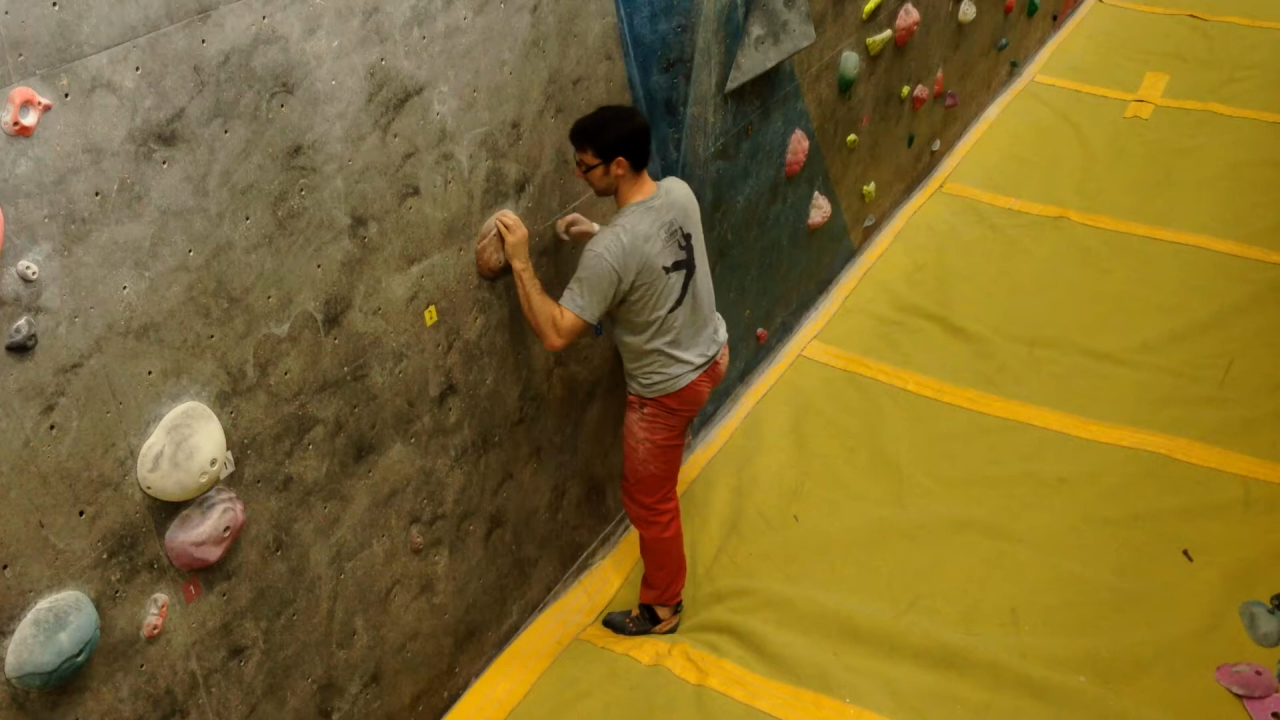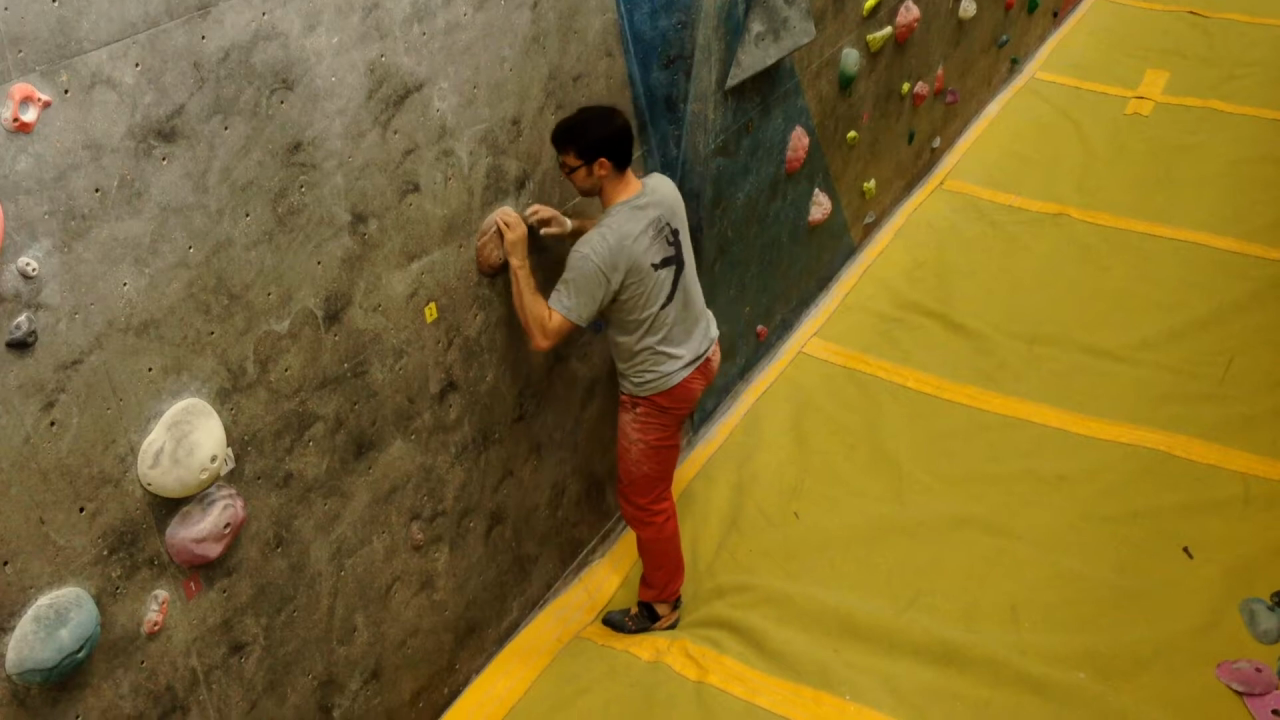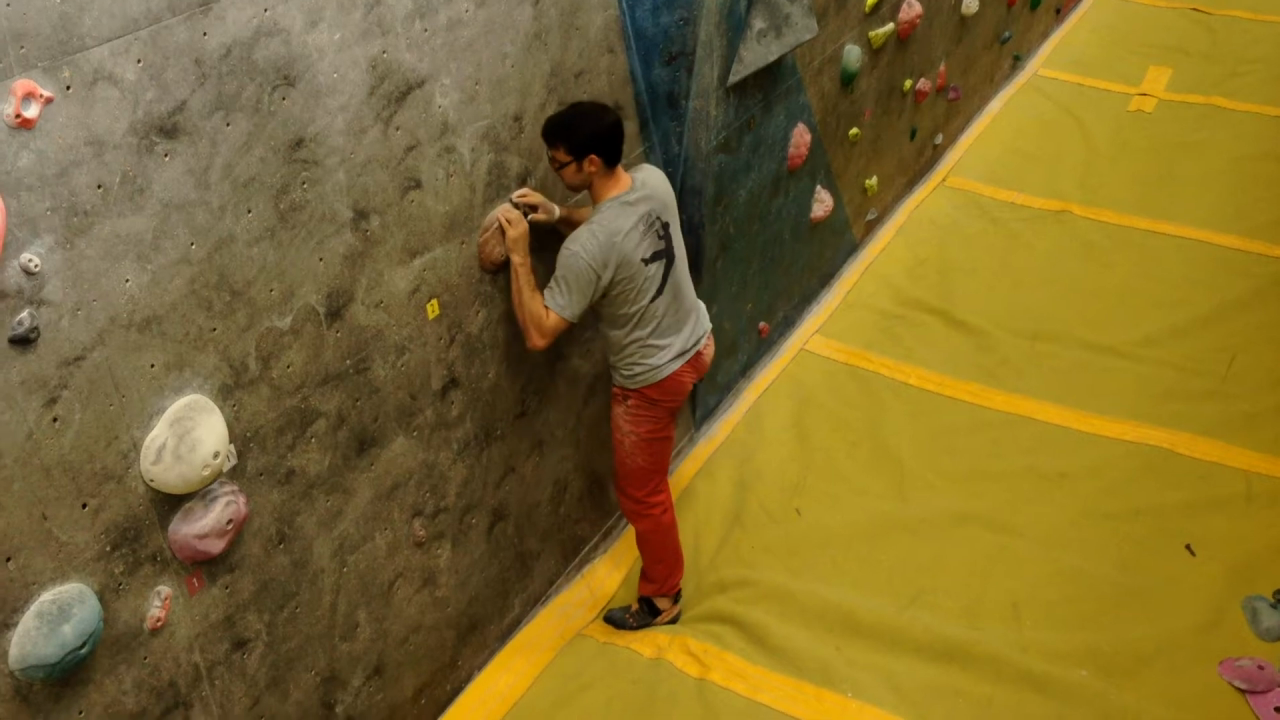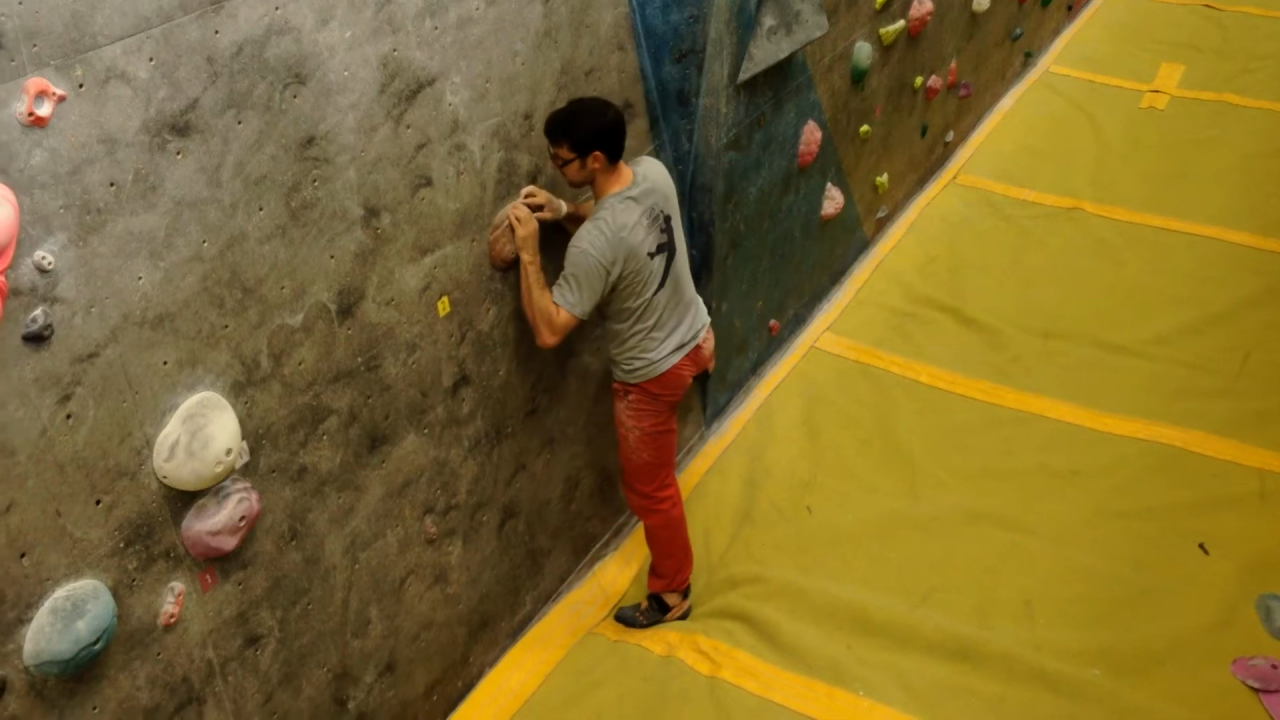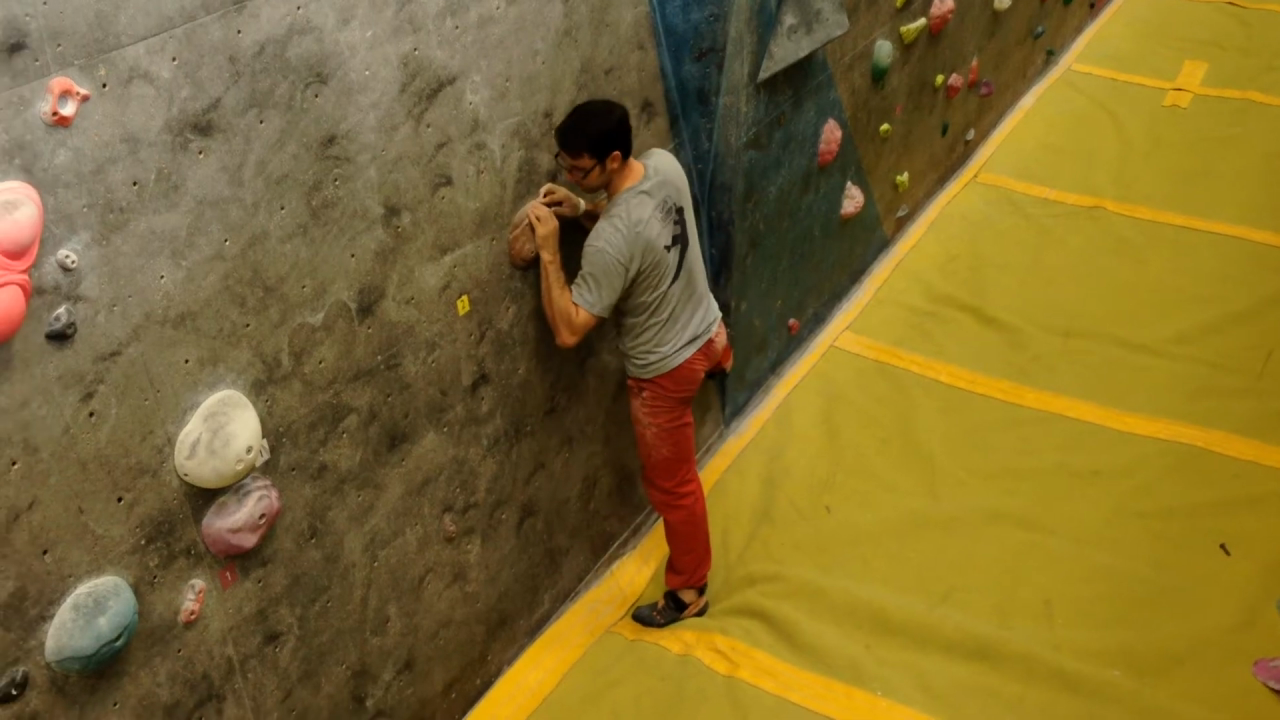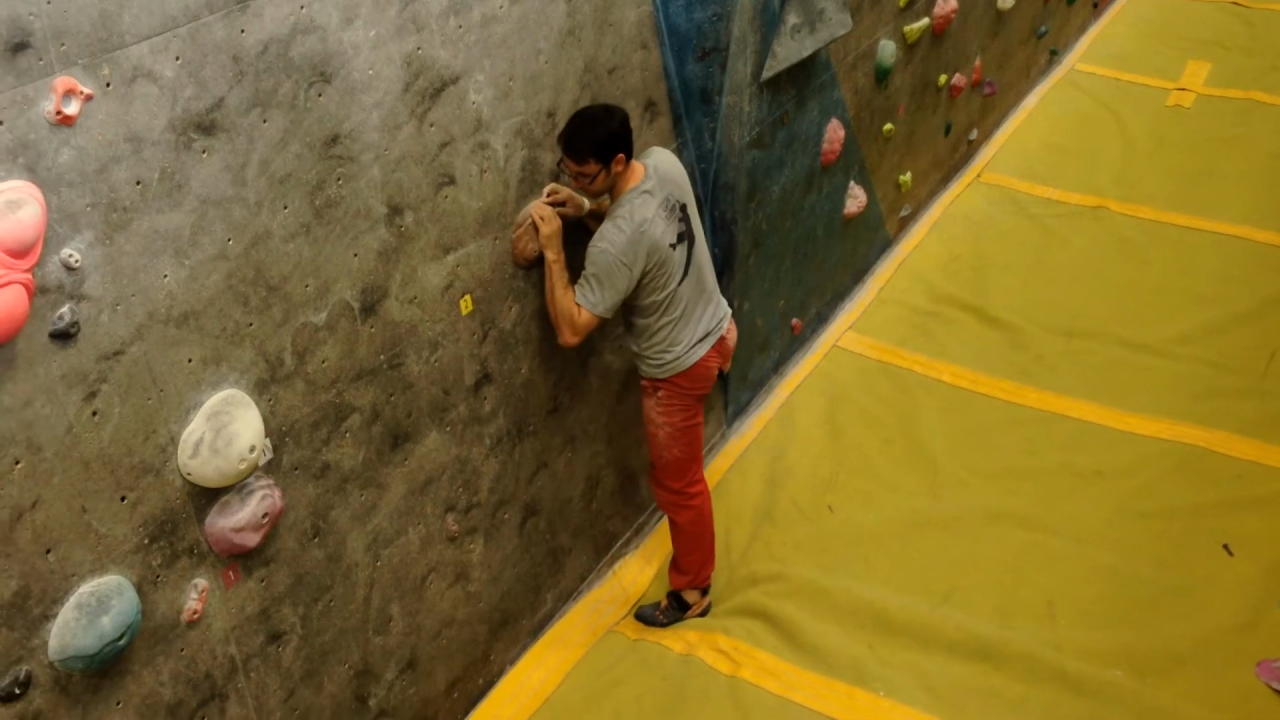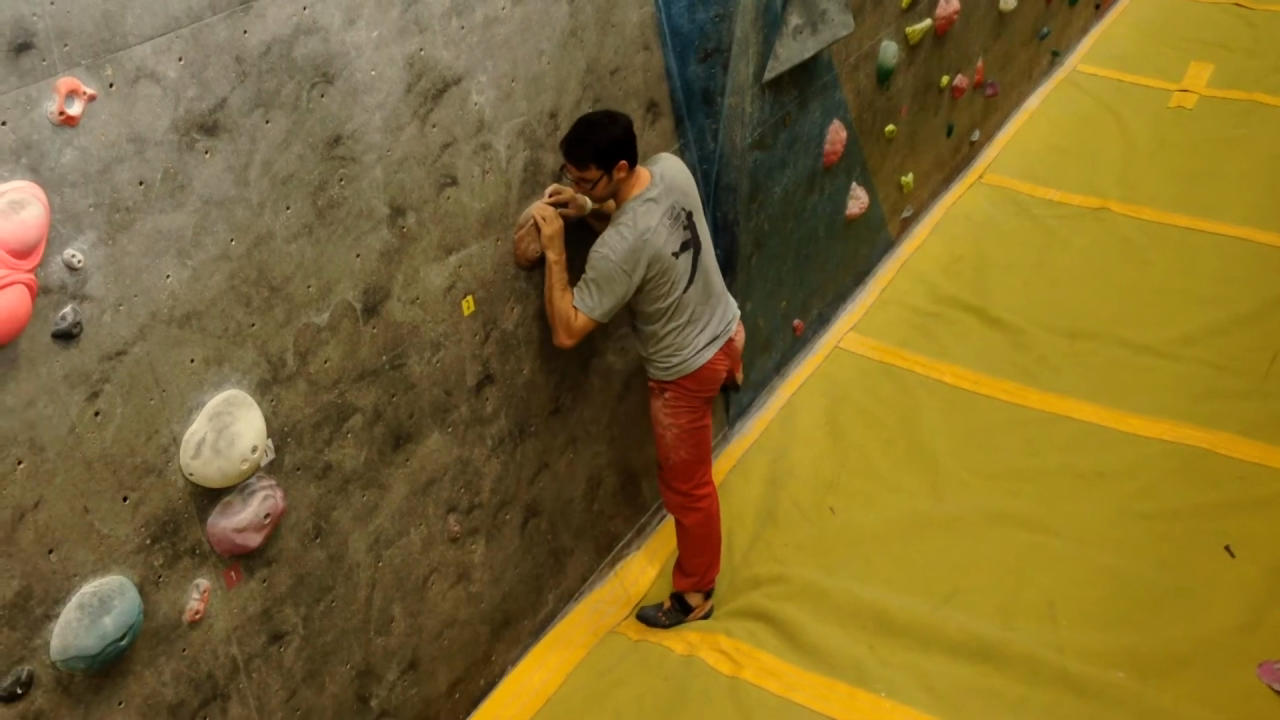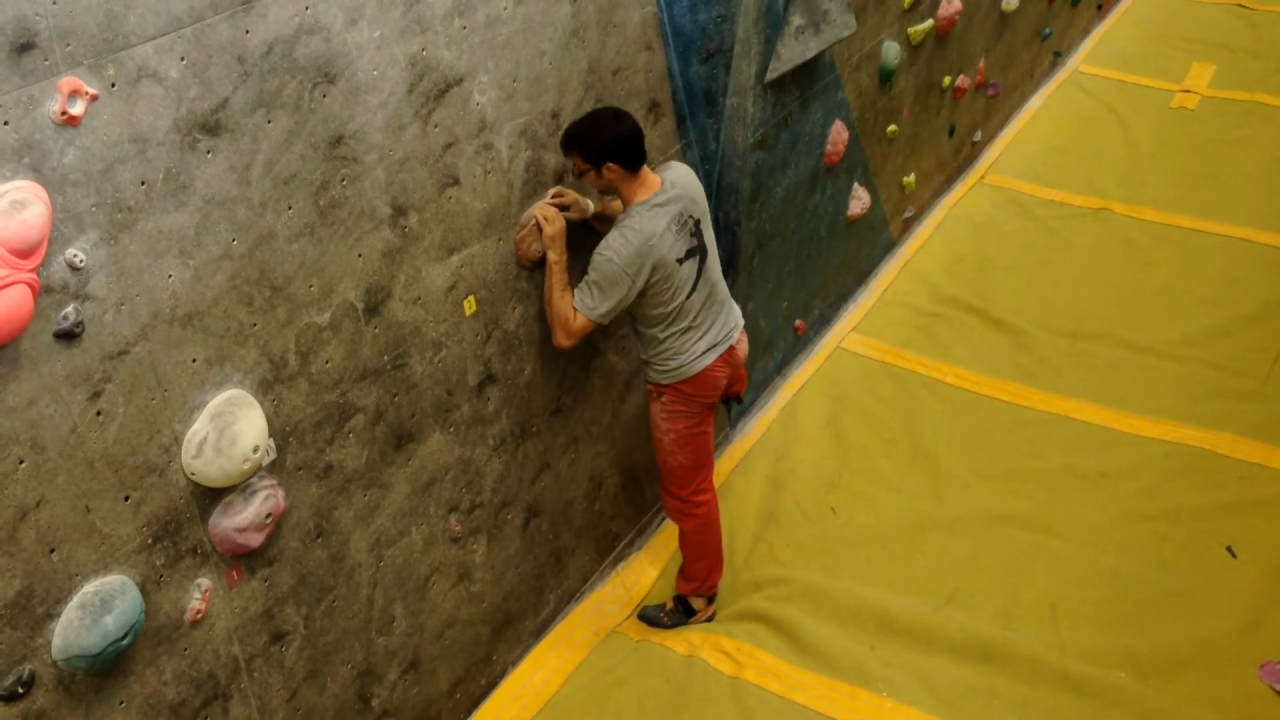
dt=0.2s
person 1, frame 1
left shoulder: (611, 251)
right shoulder: (679, 192)
left elbow: (556, 334)
left wrist: (520, 262)
left hip: (667, 389)
right hip: (712, 352)
left knee: (649, 503)
left ankle: (661, 608)
person 1, frame 2
left shoulder: (597, 252)
right shoulder: (663, 189)
left elbow: (543, 334)
left wrist: (518, 259)
right wrist: (573, 226)
left hip: (660, 388)
right hip: (705, 350)
left knee: (644, 501)
left ankle: (660, 605)
person 1, frame 3
left shoulder: (587, 250)
right shoulder: (653, 180)
left elbow: (539, 334)
left wrist: (519, 256)
right wrist: (557, 214)
left hip: (652, 381)
right hip: (698, 341)
left knee: (642, 494)
left ankle: (661, 599)
person 1, frame 4
left shoulder: (594, 245)
right shoulder: (653, 172)
left elbow: (549, 331)
left wrist: (529, 253)
right wrist: (564, 209)
left hip: (651, 376)
right hip: (696, 334)
left knee: (650, 490)
left ankle: (671, 594)
right ankle: (702, 370)
person 1, frame 5
left shoulder: (611, 242)
right shoulder: (664, 164)
left elbow: (568, 331)
left wrist: (548, 251)
right wrist: (582, 207)
left hip: (665, 370)
right hip: (708, 328)
left knee: (671, 485)
left ankle: (688, 591)
right ankle: (721, 363)
person 1, frame 6
left shoulder: (617, 243)
right shoulder: (664, 161)
left elbow: (570, 330)
left wrist: (553, 250)
right wrist: (585, 207)
left hip: (677, 368)
right hip: (718, 326)
left knee: (679, 485)
left ankle: (691, 592)
right ankle: (722, 368)
person 1, frame 7
left shoulder: (619, 249)
right shoulder: (671, 168)
left elbow: (566, 332)
left wrist: (554, 251)
right wrist: (588, 207)
left hip: (686, 371)
right hip: (727, 328)
left knee: (687, 488)
left ankle: (694, 595)
right ankle: (730, 378)
person 1, frame 8
left shoulder: (624, 250)
right shoulder: (681, 176)
left elbow: (565, 332)
left wrist: (555, 251)
right wrist: (591, 209)
left hip: (686, 377)
right hip: (731, 336)
left knee: (687, 494)
left ankle: (697, 598)
right ankle: (733, 390)
